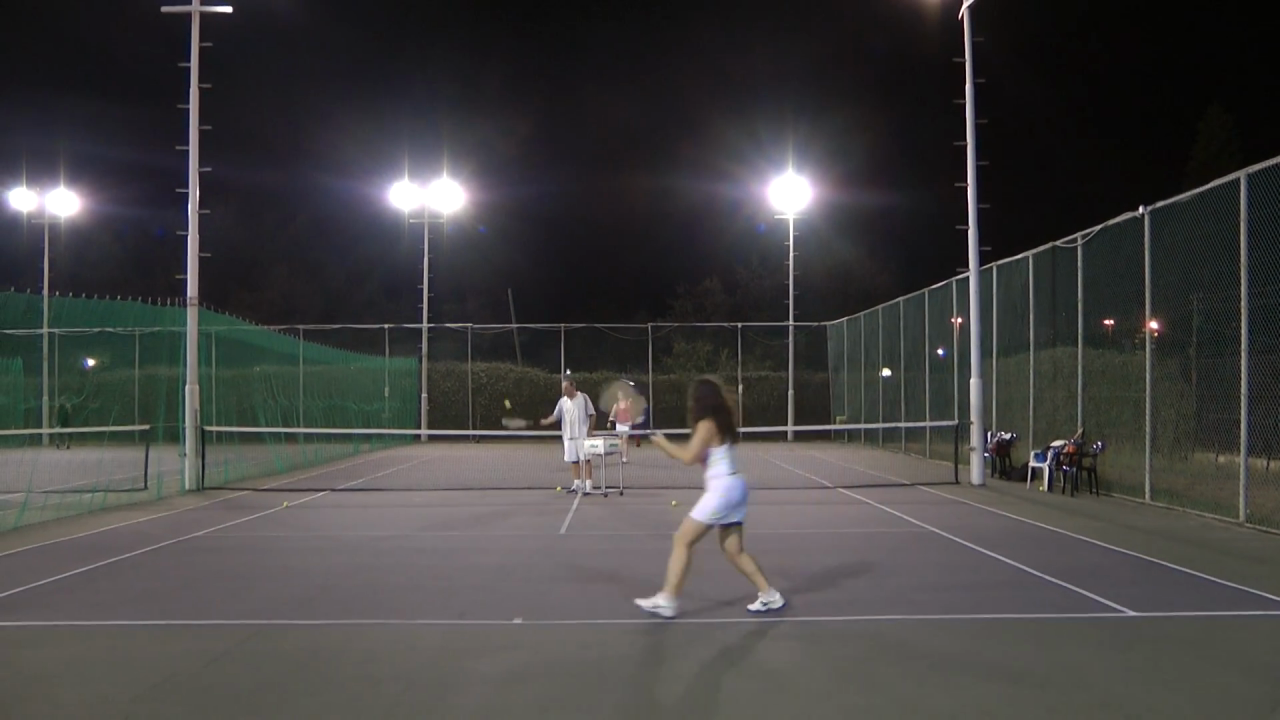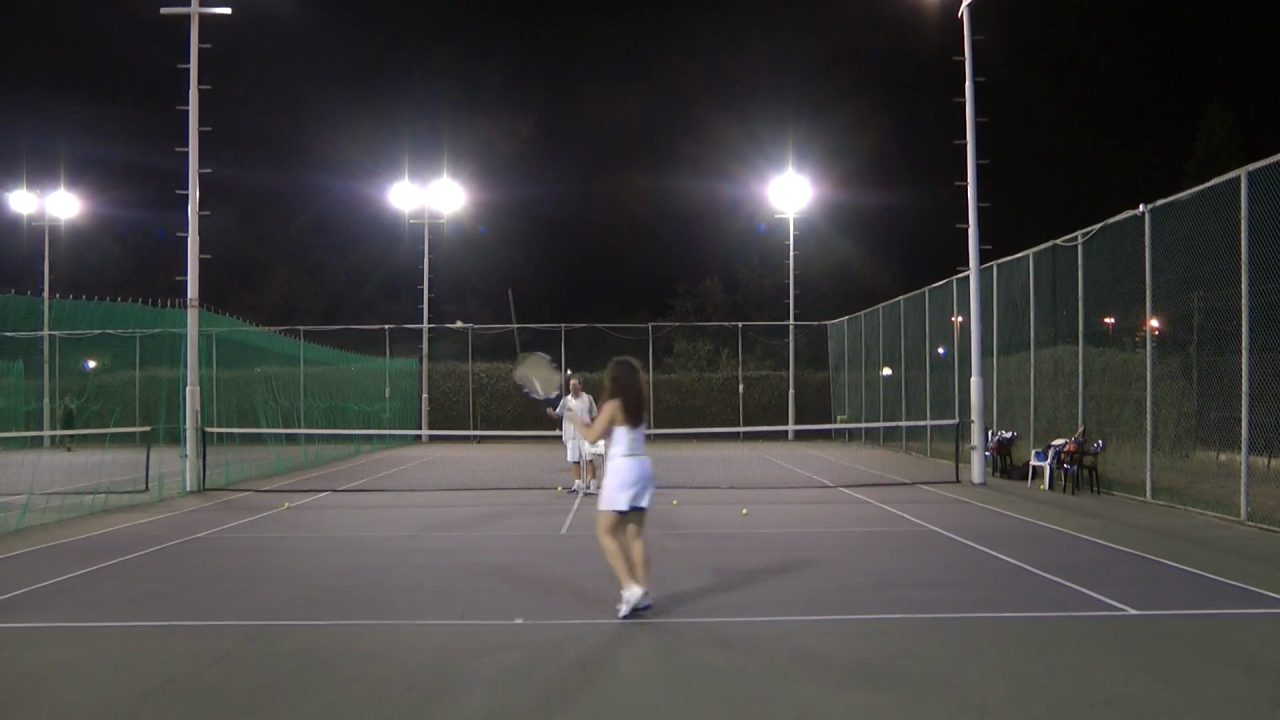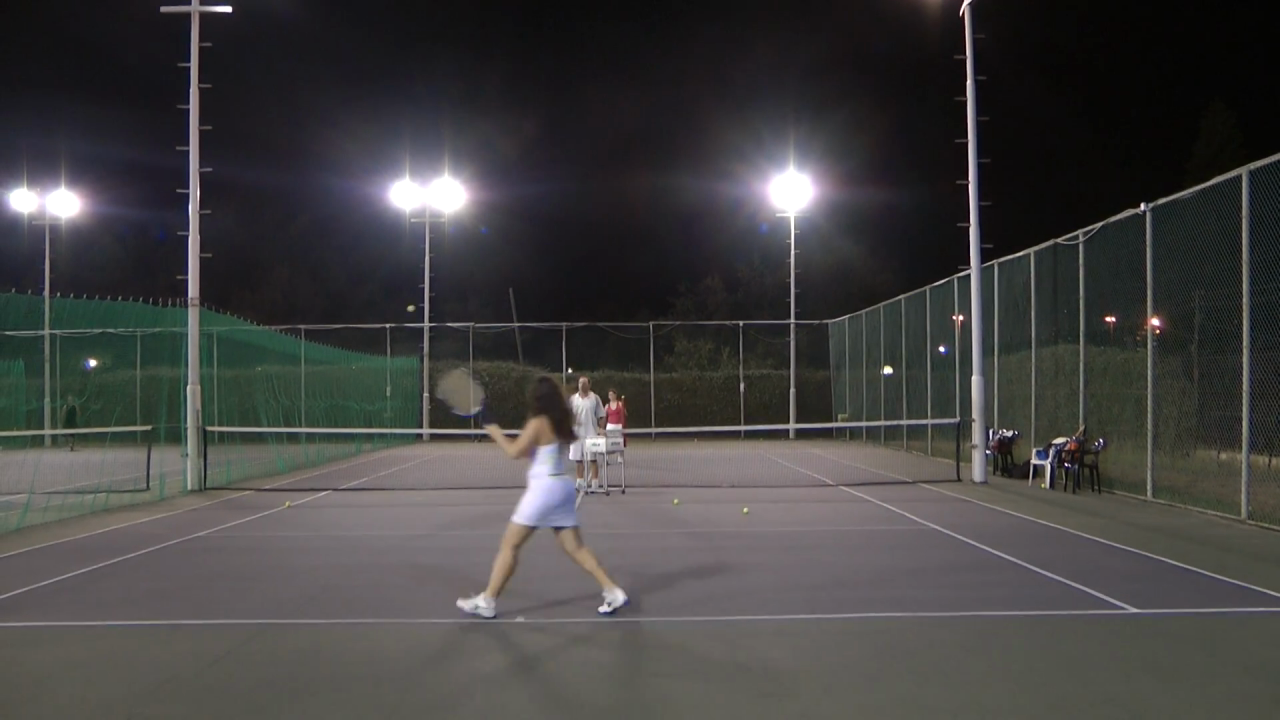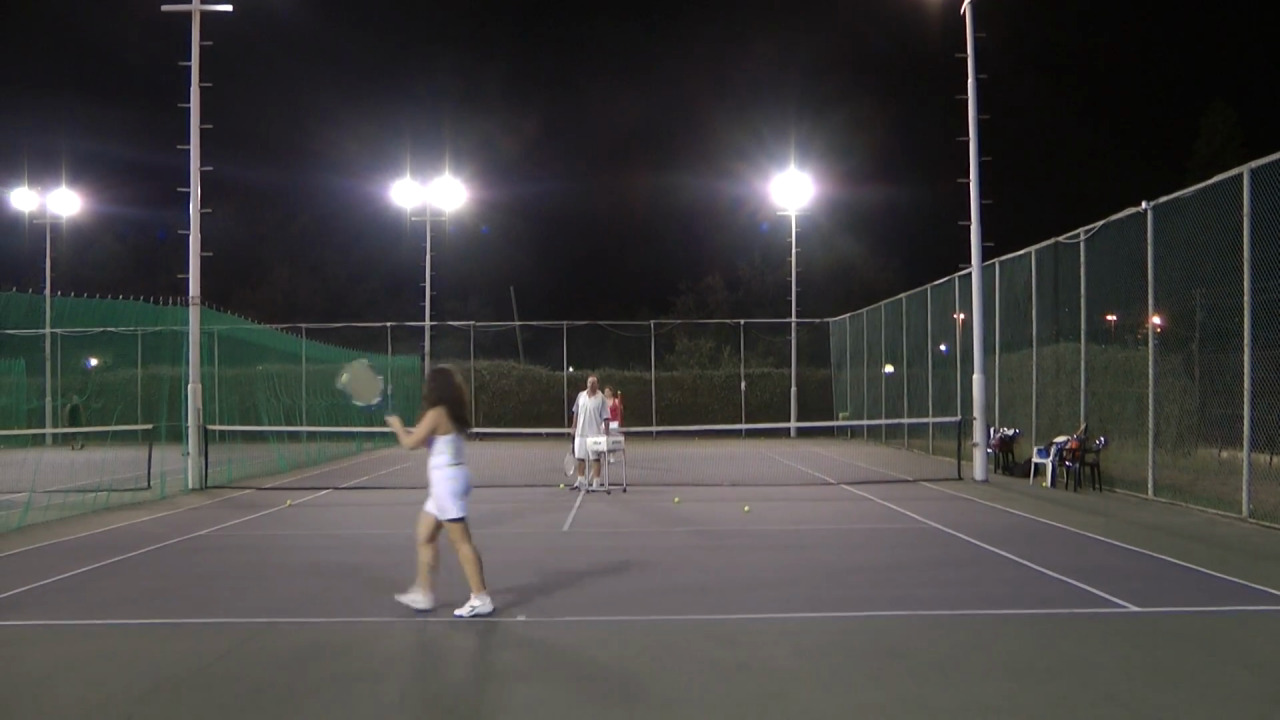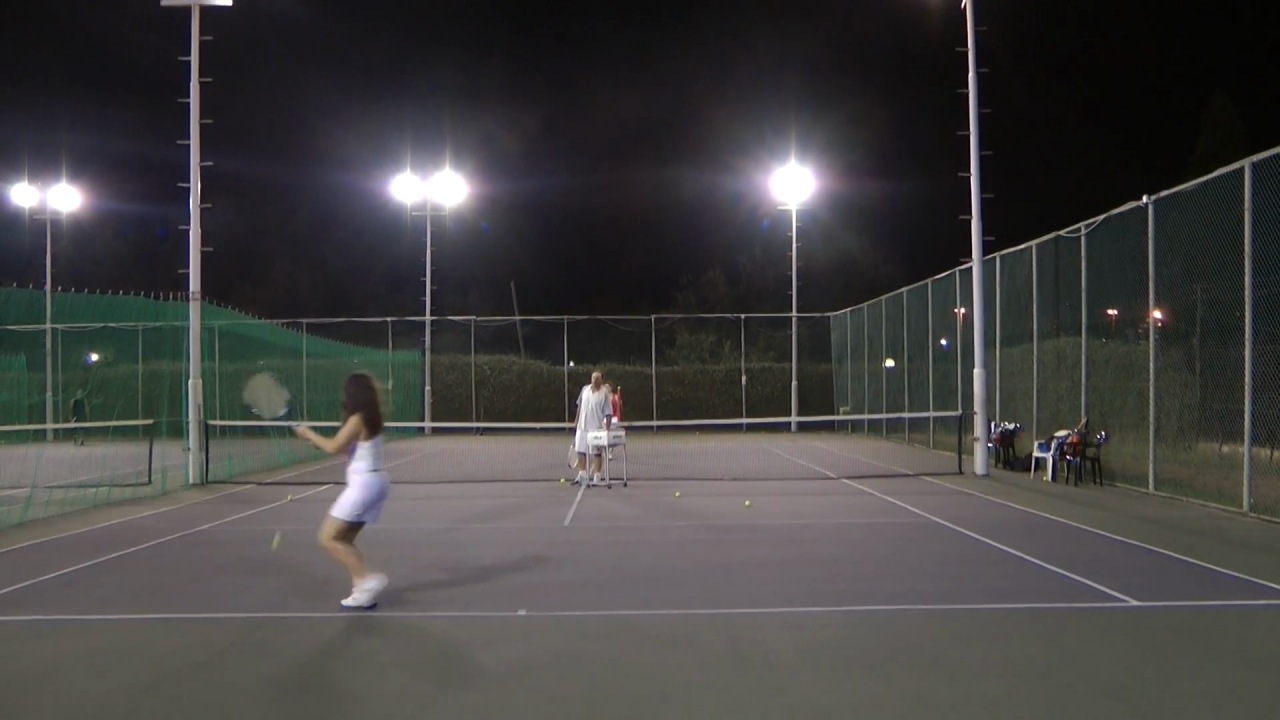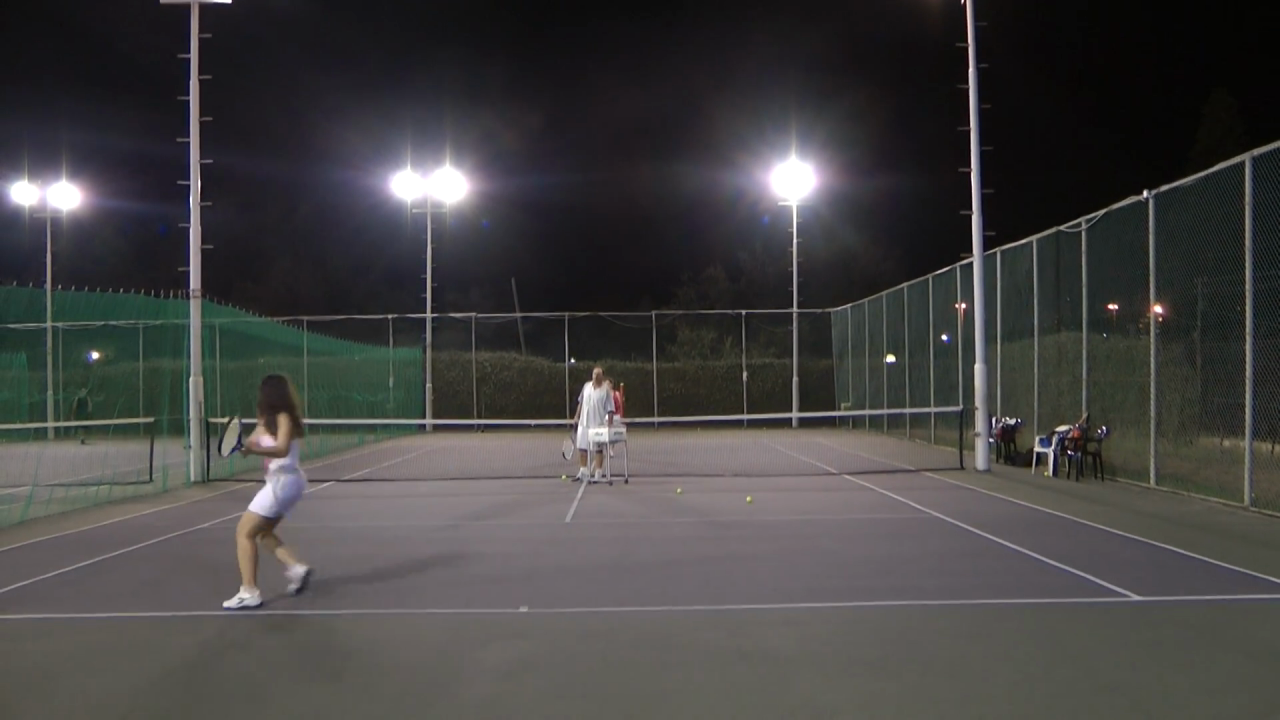
dt=0.3s
person 1, frame 1
left shoulder: (707, 425)
right shoulder: (721, 423)
left elbow: (690, 457)
left wrist: (662, 442)
right wrist: (669, 446)
left hip: (723, 490)
right hip: (732, 487)
left knee: (682, 542)
right knee: (734, 550)
left ankle: (666, 600)
right ankle: (769, 595)
person 1, frame 2
left shoulder: (614, 405)
right shoulder: (638, 406)
left elbow: (593, 436)
left wrist: (577, 420)
left hip: (621, 470)
right hip: (642, 467)
left knee: (606, 534)
right knee: (634, 535)
left ankle: (631, 588)
right ankle: (641, 592)
person 1, frame 3
left shoulder: (539, 423)
right shoulder: (559, 424)
left elbow: (513, 452)
left wrist: (496, 434)
left hip: (544, 488)
right hip: (562, 487)
left knee: (508, 545)
right knee: (575, 548)
left ankle: (487, 601)
right ankle: (614, 593)
person 1, frame 4
left shoulder: (436, 413)
right shoulder: (454, 414)
left elbow: (411, 443)
left wrist: (397, 426)
right wrist: (404, 430)
left hip: (447, 479)
right hip: (454, 477)
left knee: (461, 542)
right knee: (423, 538)
left ankle: (481, 599)
right ankle: (422, 593)
person 1, frame 5
left shoulder: (357, 419)
right shoulder: (368, 420)
left elbow: (333, 448)
right elbow: (340, 446)
left wrist: (309, 434)
right wrist: (316, 438)
left hip: (364, 484)
right hip: (373, 483)
left knee: (327, 539)
right knee: (344, 540)
left ankle: (367, 579)
right ankle: (363, 592)
person 1, frame 6
left shoulder: (284, 418)
right shoulder: (268, 419)
left elbow: (282, 449)
right elbow: (253, 442)
left wrist: (255, 449)
right wrist: (247, 446)
left hip: (284, 482)
right hip: (283, 482)
left knee: (244, 532)
right knee: (263, 532)
left ankle: (249, 593)
right ankle: (296, 568)
